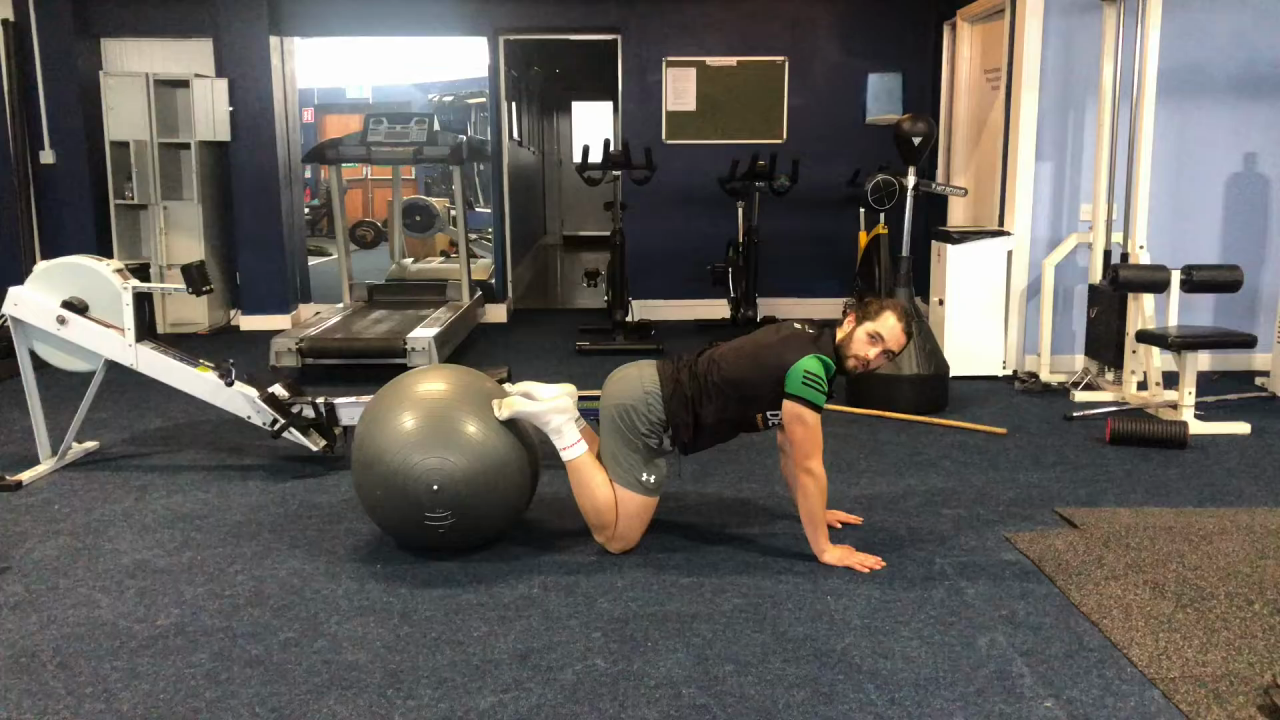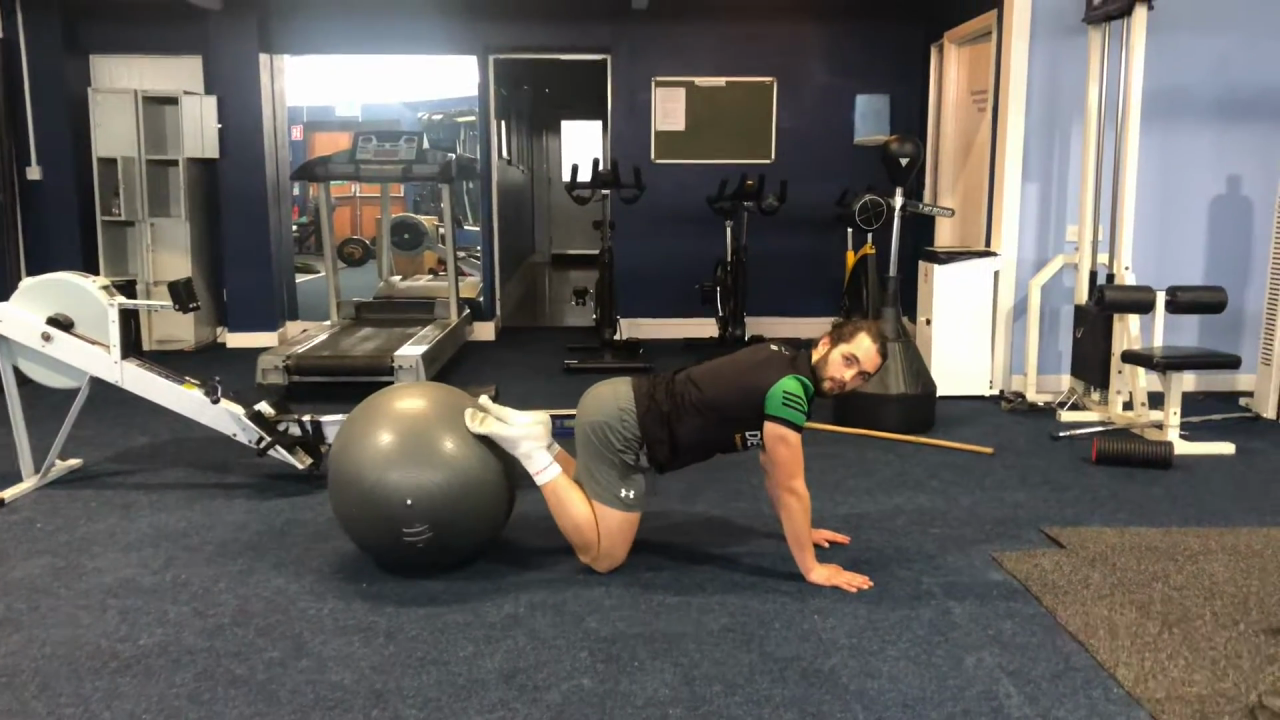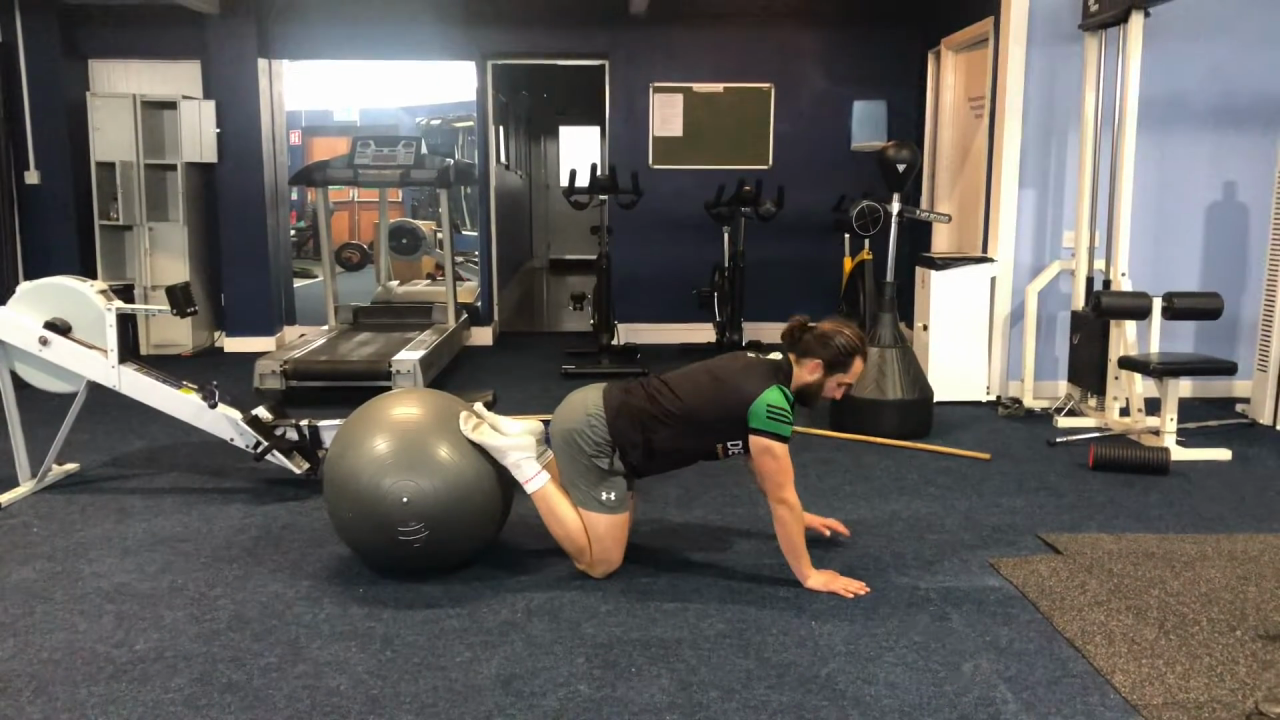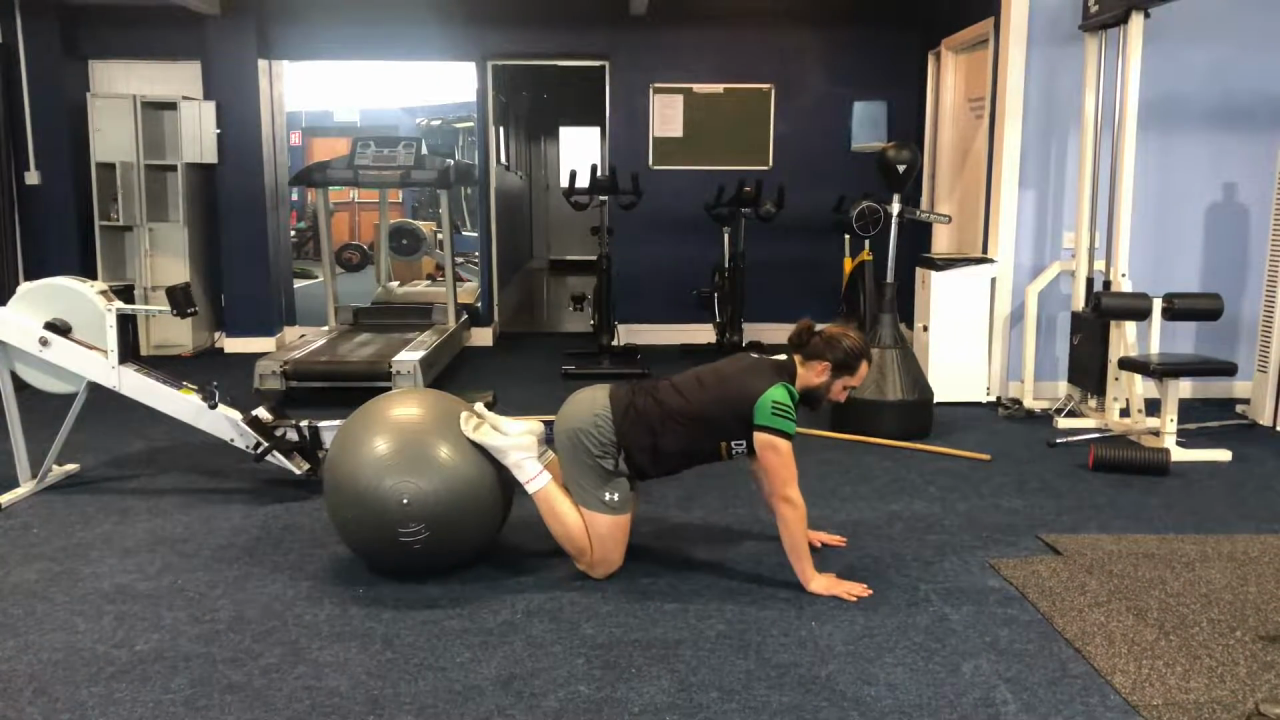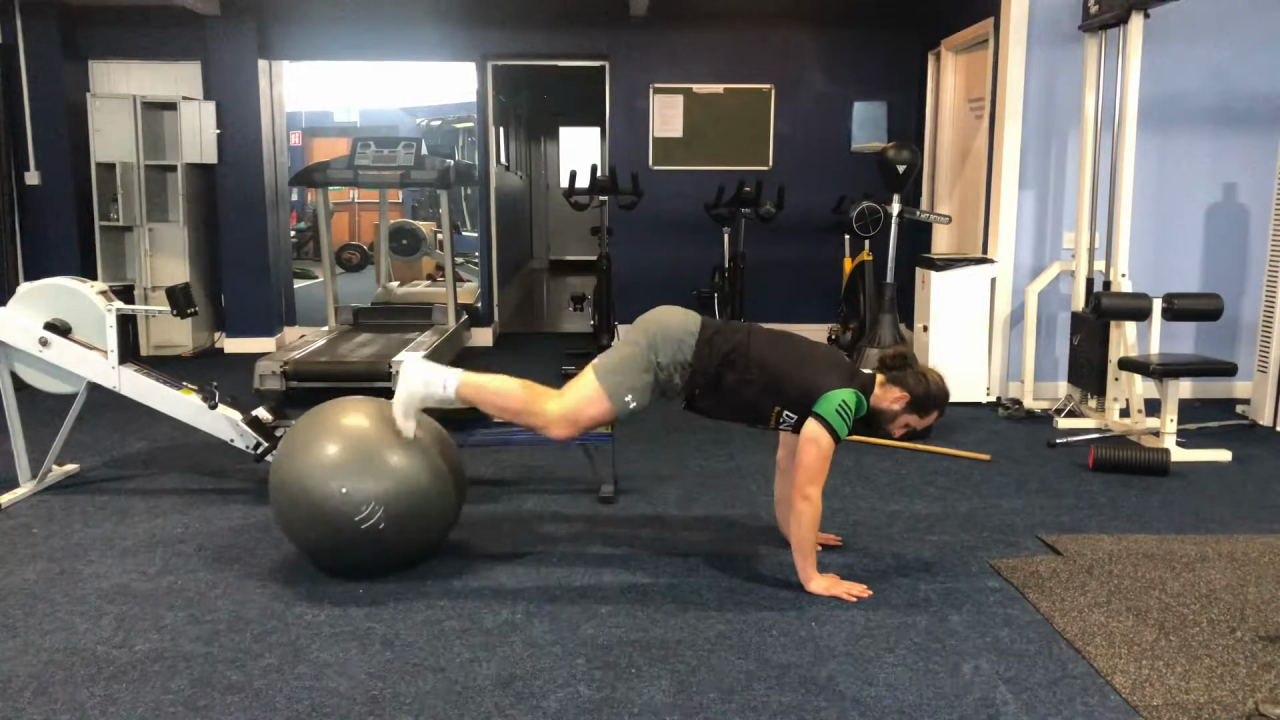
dt=1s
person 1, frame 1
left shoulder: (808, 340)
right shoulder: (811, 367)
left elbow: (788, 445)
right elbow: (808, 466)
left wrist: (814, 512)
right wrist: (824, 549)
left hip: (645, 385)
right hip: (646, 406)
left knee: (616, 492)
right knee: (617, 535)
left ankle: (557, 406)
right ankle: (558, 421)
person 1, frame 2
left shoulder: (786, 363)
right shoulder: (789, 389)
left elbow: (773, 467)
right elbow: (790, 488)
left wrist: (801, 531)
right wrist: (811, 568)
left hip: (619, 403)
right hip: (620, 424)
left knee: (602, 514)
right knee: (604, 555)
left ankle: (534, 434)
right ankle: (531, 446)
person 1, frame 3
left shoulder: (767, 369)
right shoulder: (770, 399)
left elbow: (761, 462)
right elbow: (781, 497)
left wrist: (800, 518)
right wrist: (808, 576)
left hip: (596, 410)
right hip: (593, 432)
left knee: (615, 521)
right knee: (601, 562)
left ankle: (524, 438)
right ankle: (519, 456)
person 1, frame 4
left shoulder: (769, 372)
right shoulder: (775, 398)
left elbow: (764, 472)
right elbow: (786, 496)
left wrist: (797, 531)
right wrist: (811, 578)
left hip: (599, 411)
right hip: (599, 431)
left knee: (601, 522)
right knee: (601, 563)
left ankle: (521, 438)
right ankle: (521, 456)
person 1, frame 5
left shoulder: (833, 383)
right shoulder: (842, 400)
left elbow: (787, 467)
right elbow: (806, 491)
left wrist: (793, 533)
right wrist: (811, 577)
left hip: (677, 334)
right hip: (674, 346)
left knee: (558, 408)
right knee: (555, 422)
left ankle: (444, 377)
right ankle: (436, 384)
